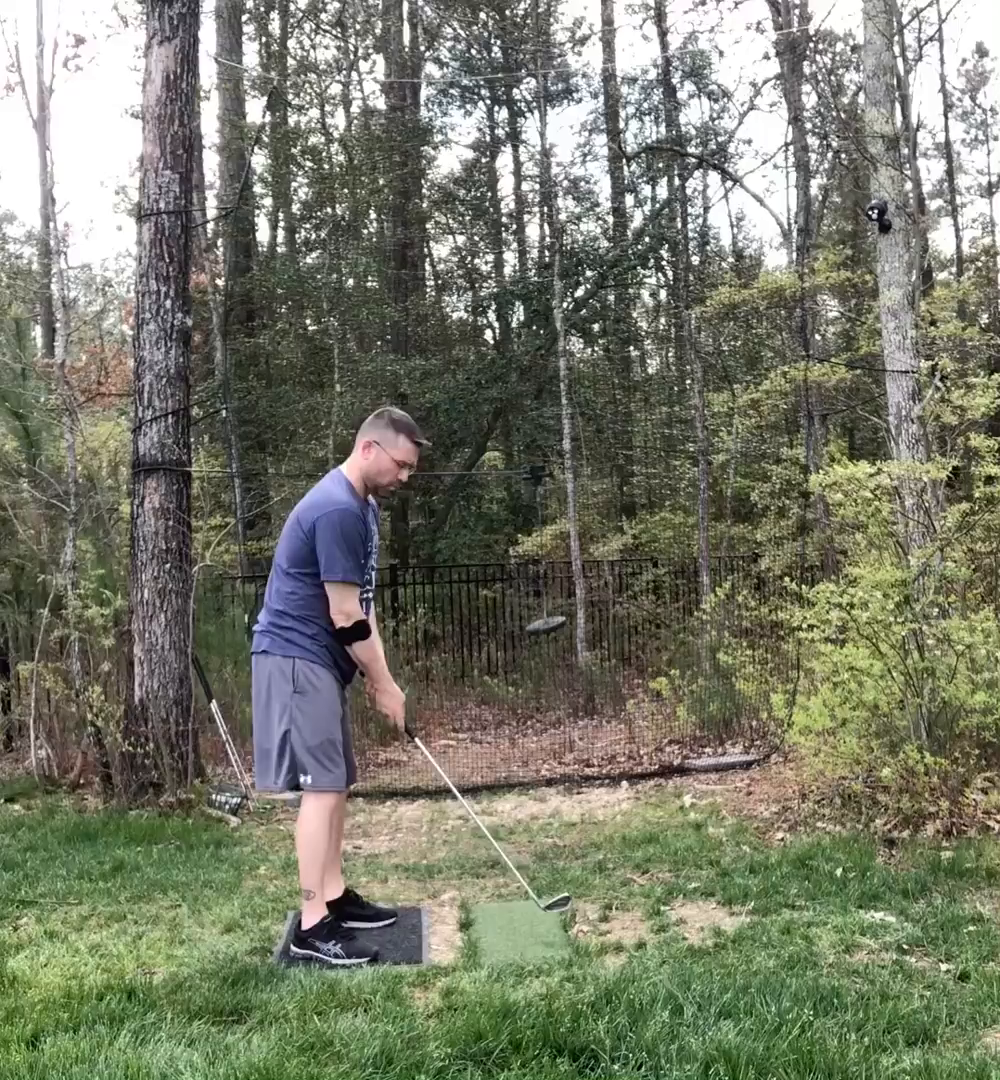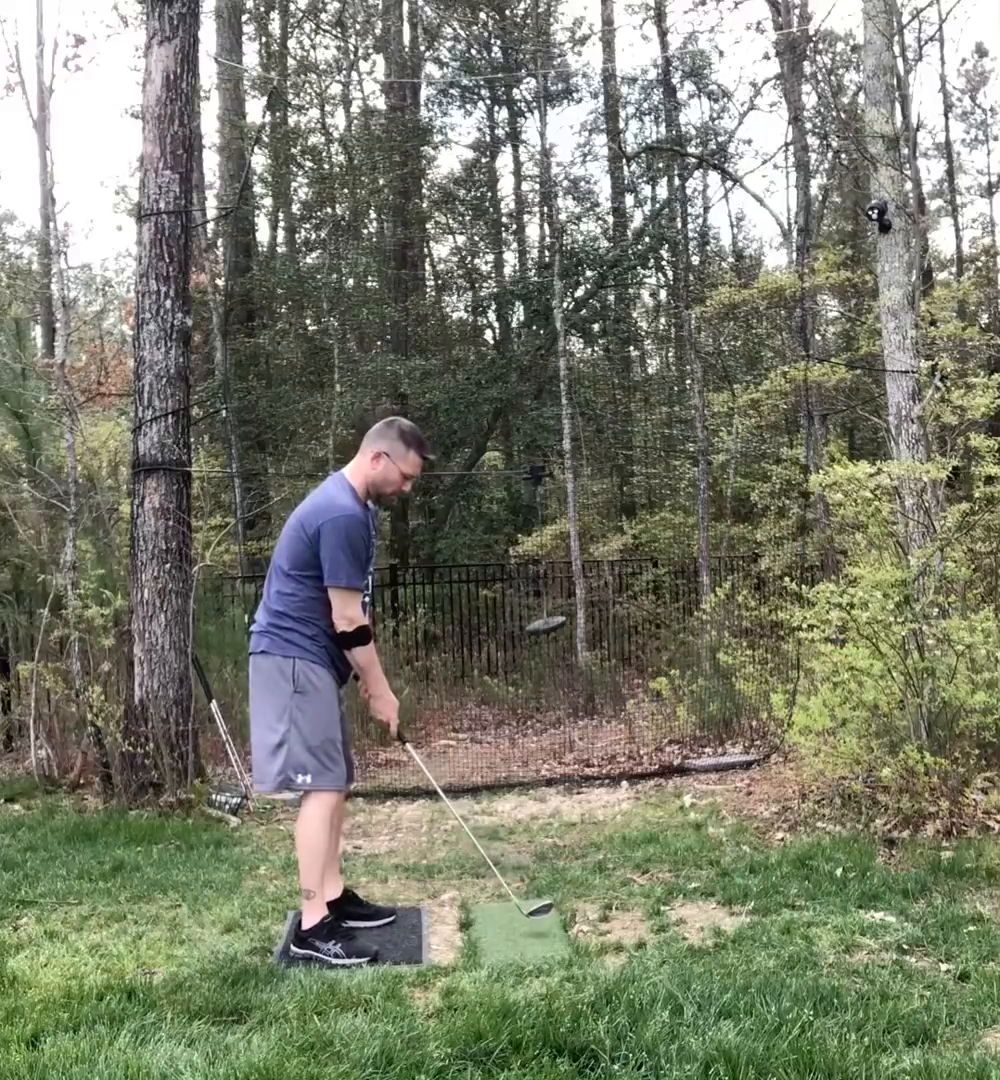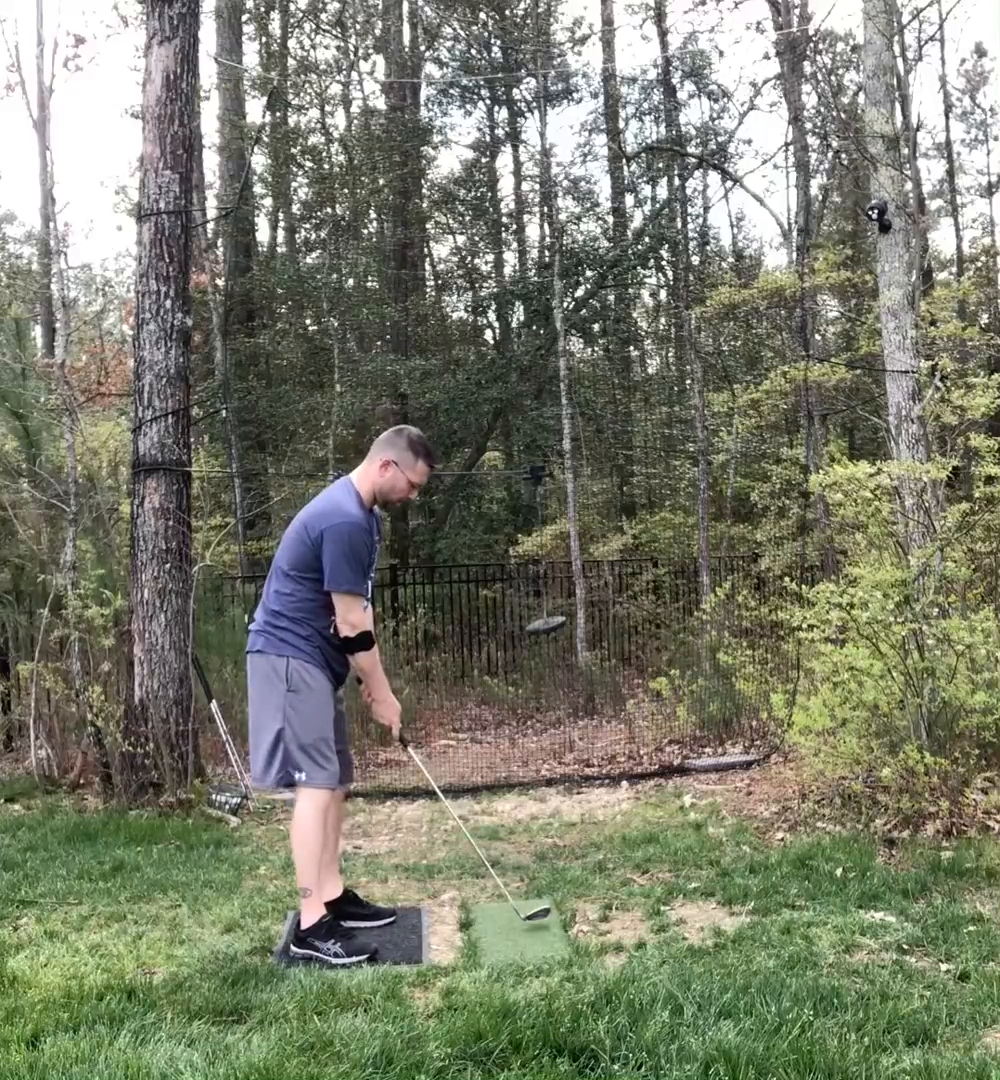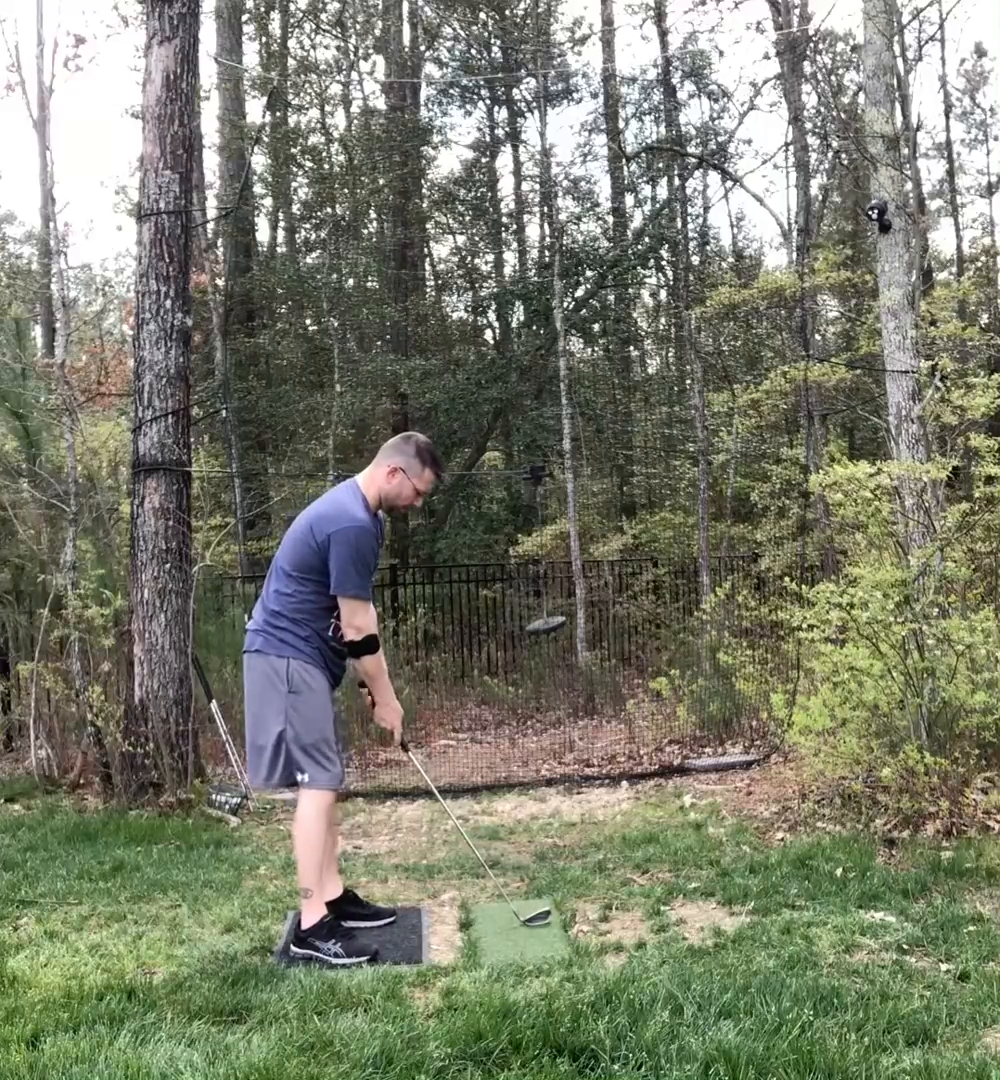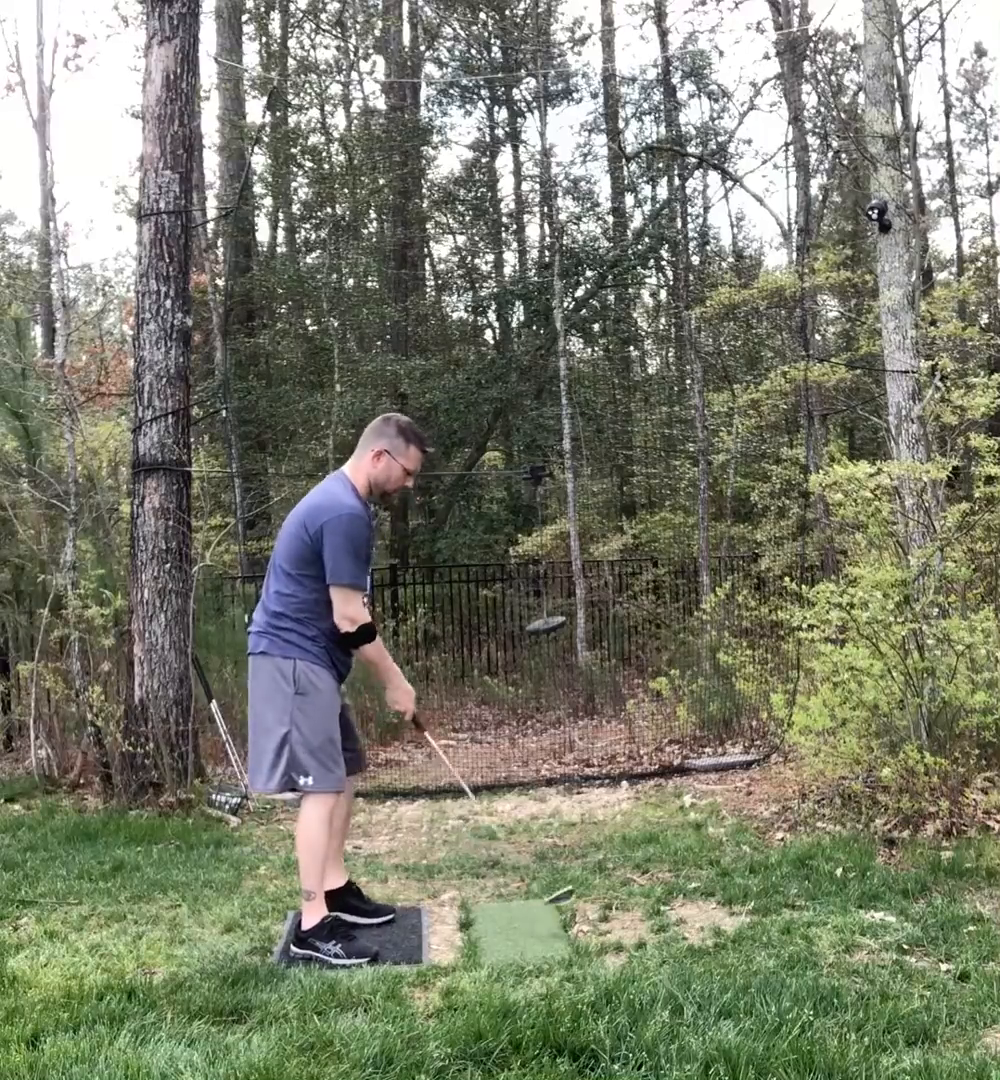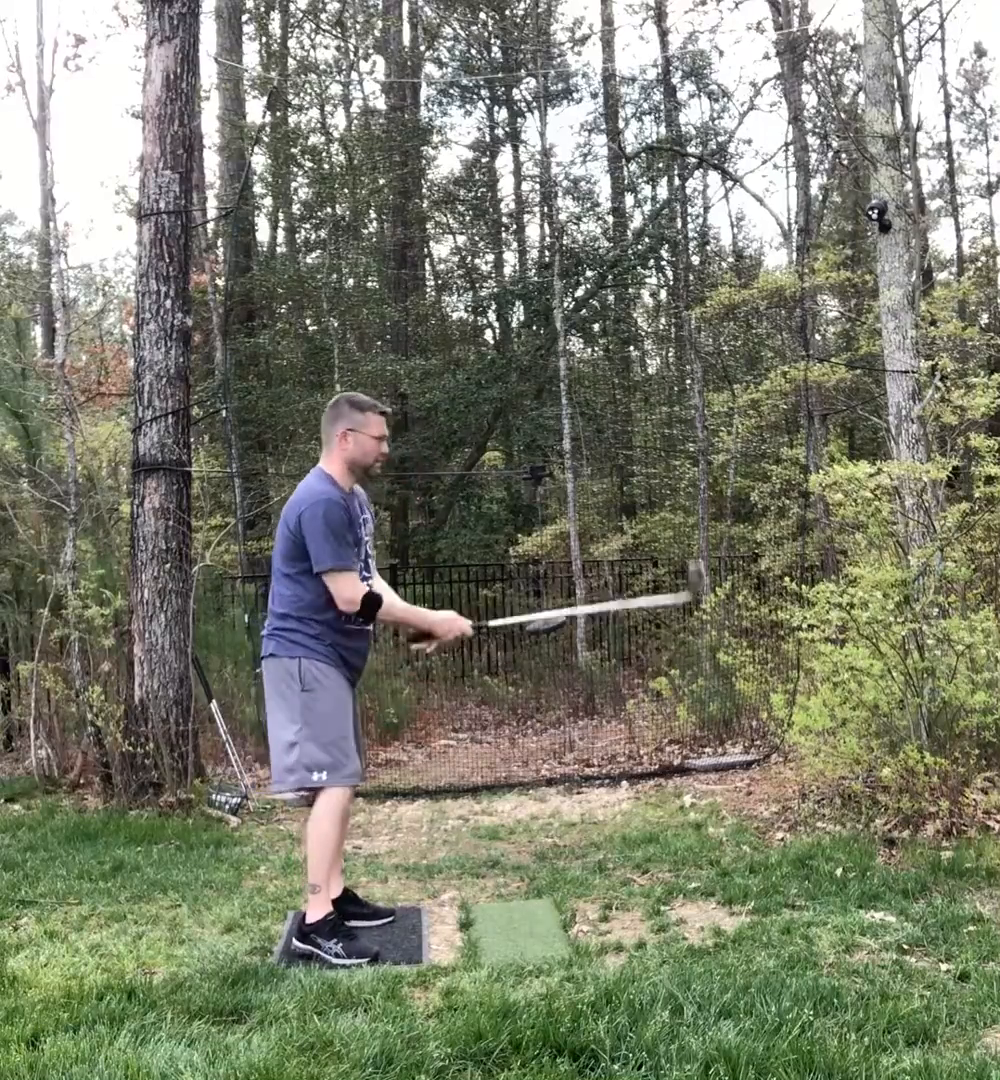
dt=0.3s
person 1, frame 1
left shoulder: (359, 505)
right shoulder: (338, 509)
left elbow: (361, 605)
right elbow: (343, 615)
left wrist: (380, 672)
right wrist: (384, 685)
left hip: (318, 661)
right hip: (298, 660)
left knee: (336, 783)
right knee: (321, 787)
left ankle: (334, 896)
right ankle: (312, 926)
person 1, frame 2
left shoulder: (351, 504)
right shoulder: (343, 515)
left elbow: (353, 610)
right elbow: (347, 619)
left wrist: (369, 679)
right wrist: (379, 690)
left hip: (312, 659)
right hip: (295, 659)
left knee: (334, 782)
right knee: (322, 786)
left ankle: (332, 896)
right ankle: (313, 925)
person 1, frame 3
left shoulder: (357, 509)
right shoulder: (345, 521)
left elbow: (358, 609)
right elbow: (351, 623)
left wrist: (370, 681)
right wrist: (382, 693)
left hip: (312, 659)
right hip: (291, 658)
left knee: (334, 781)
right knee: (315, 783)
left ankle: (333, 896)
right ankle: (312, 924)
person 1, frame 4
left shoulder: (356, 508)
right shoulder: (352, 524)
left elbow: (359, 612)
right elbow: (356, 627)
left wrist: (376, 684)
right wrist: (386, 698)
left hip: (305, 657)
right hip: (288, 657)
left knee: (326, 781)
right knee: (318, 784)
left ankle: (332, 895)
right ankle: (313, 924)
person 1, frame 5
left shoulder: (346, 502)
right shoulder: (345, 512)
left elbow: (351, 604)
right elbow: (350, 619)
left wrist: (384, 672)
right wrist: (393, 682)
left hip: (313, 660)
right hip: (295, 660)
left knee: (342, 774)
right knee: (320, 787)
left ankle: (336, 889)
right ankle: (313, 925)
person 1, frame 6
left shoulder: (354, 498)
right shoulder: (321, 502)
left elbow: (368, 580)
right elbow: (351, 599)
left wrist: (418, 620)
right wrist: (430, 621)
left hip: (331, 659)
right hip: (306, 659)
left knee: (343, 780)
right knee: (334, 782)
left ankle: (334, 893)
right ankle: (317, 920)
